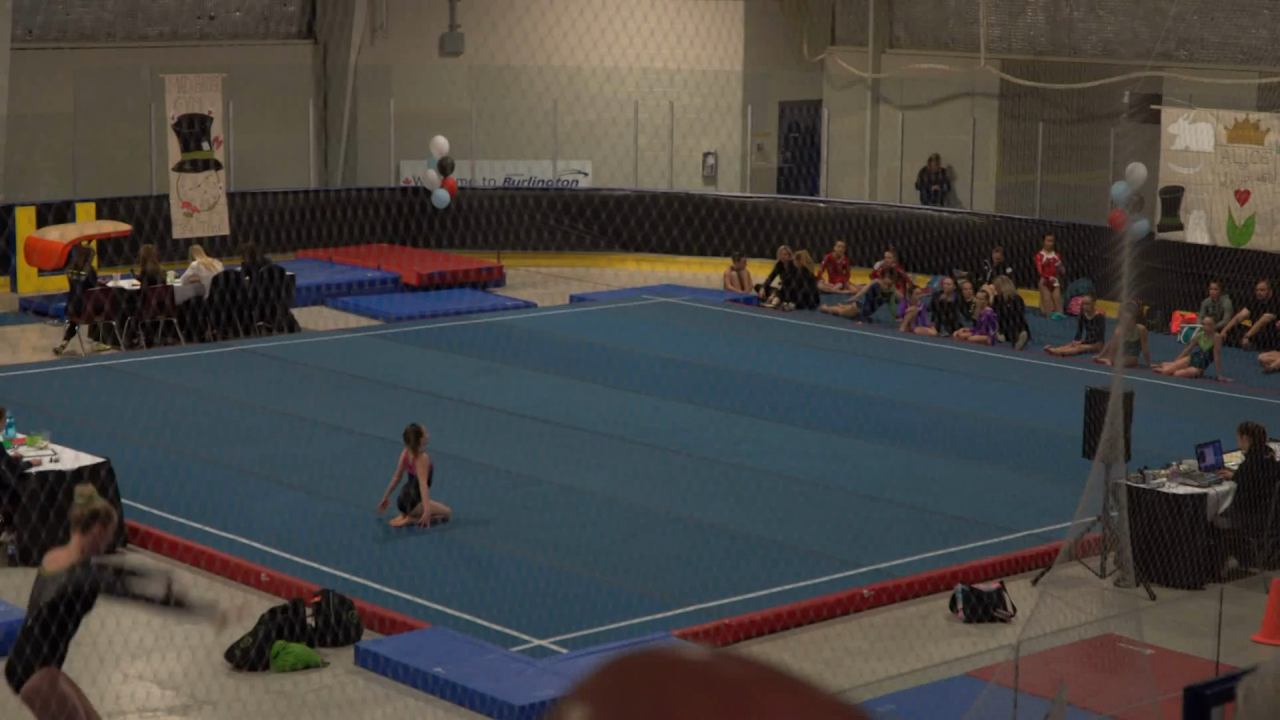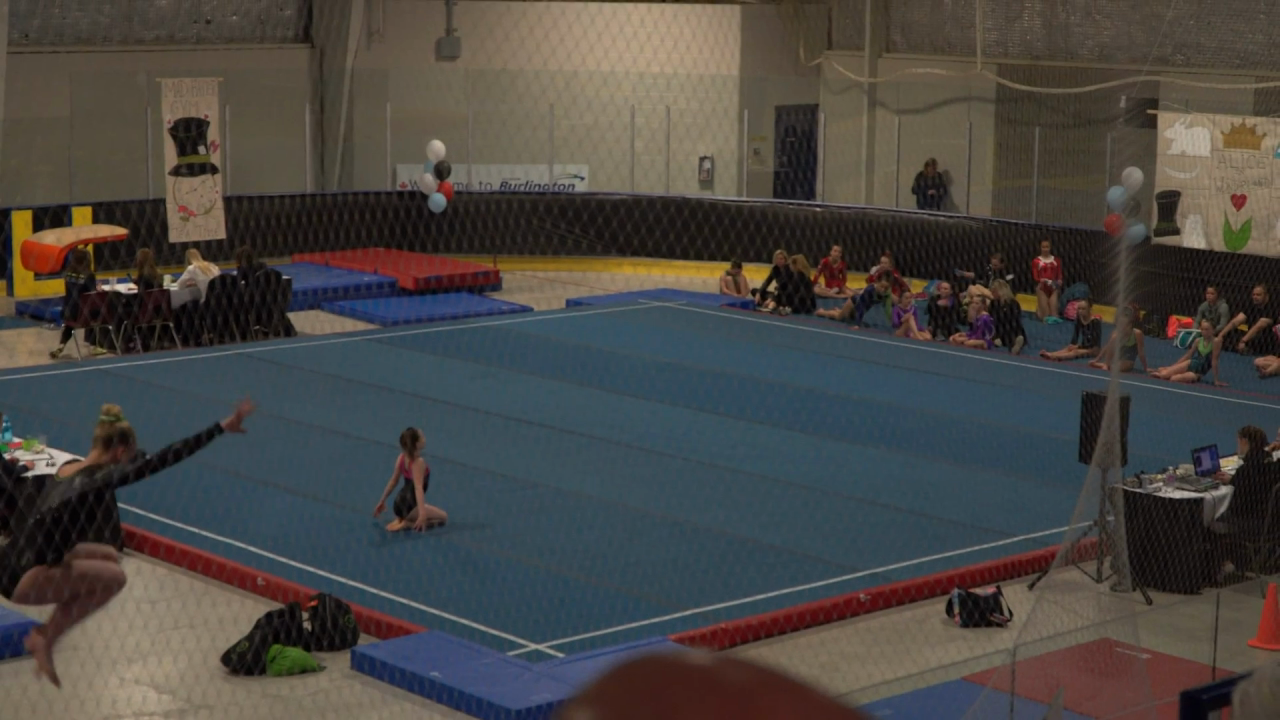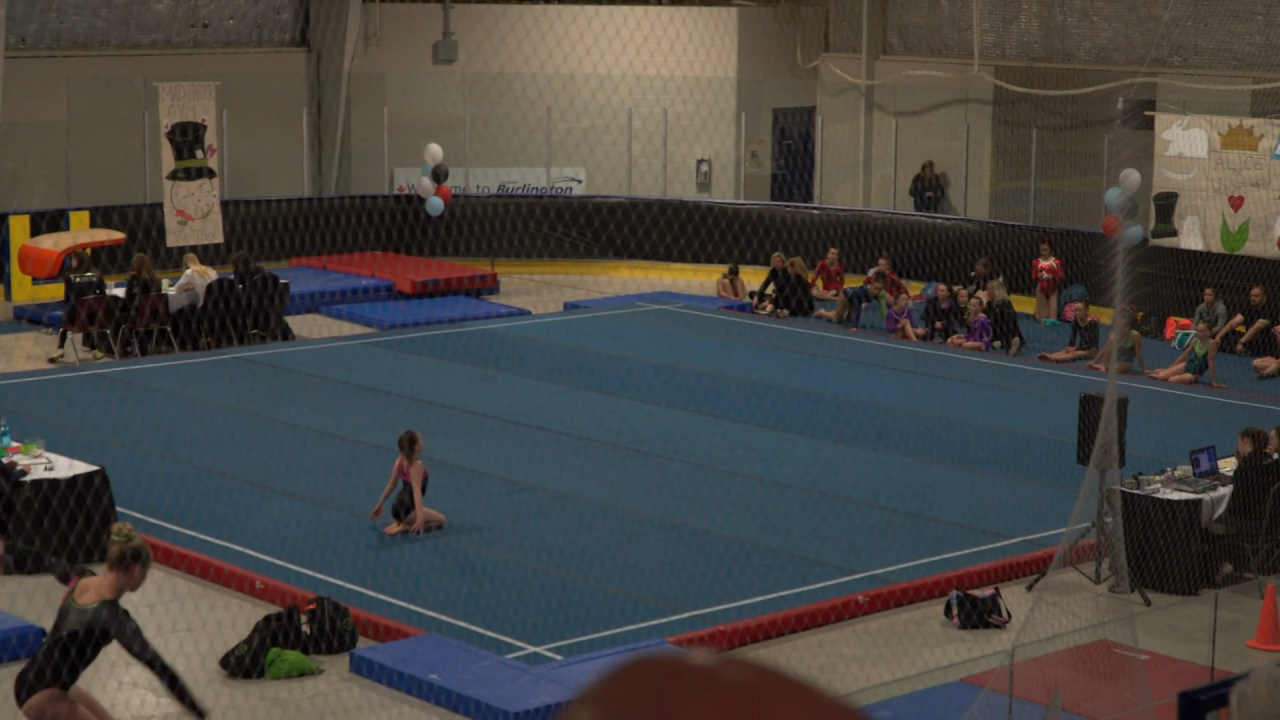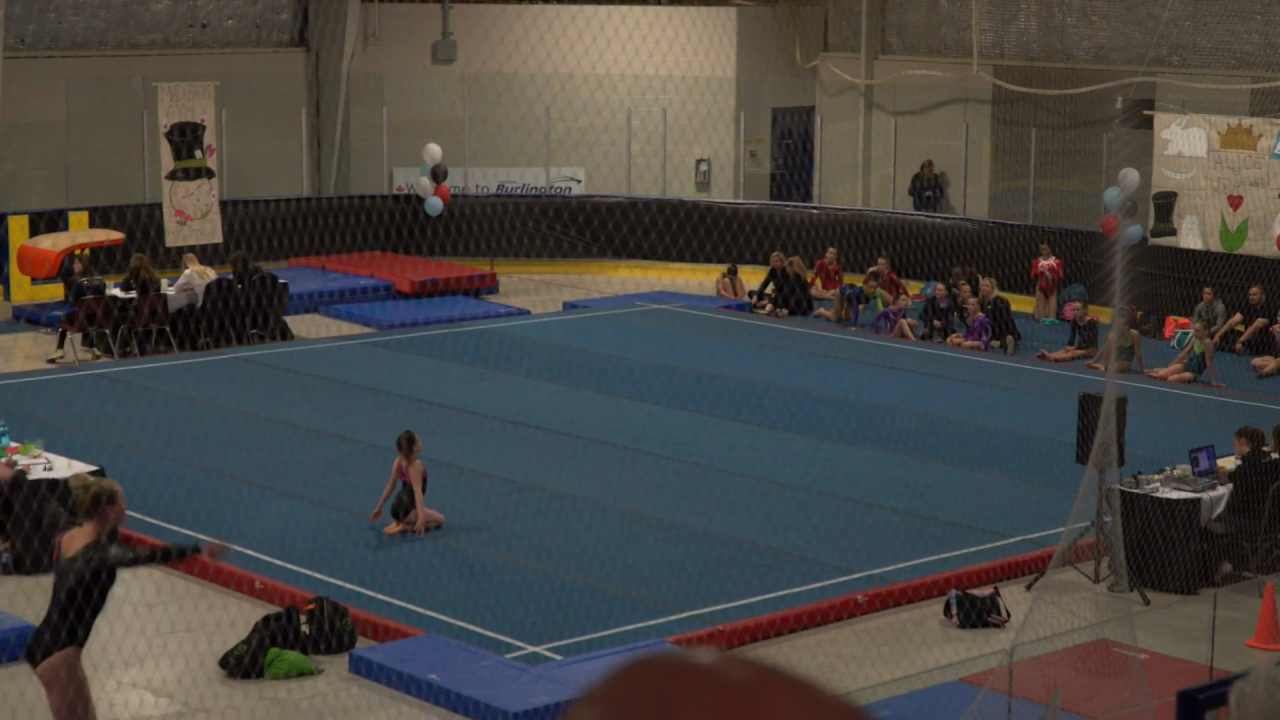
dt=0.4s
person 1, frame 1
left shoulder: (54, 557)
right shoulder: (83, 575)
left elbow: (113, 571)
right elbow: (139, 595)
left wrist: (162, 578)
right wrist: (204, 610)
left hip: (24, 666)
right hip: (37, 673)
person 1, frame 2
left shoulder: (71, 469)
right shoulder: (99, 477)
right elbow: (162, 460)
right wrist: (222, 427)
right hip: (28, 576)
left knee: (109, 556)
right knee: (115, 578)
left ankle: (43, 636)
right ankle: (45, 636)
person 1, frame 3
left shoulder: (82, 583)
right shoulder: (113, 617)
left elbow: (56, 566)
right elbow: (158, 666)
left hip: (41, 684)
right hip: (44, 695)
person 1, frame 4
left shoulder: (69, 537)
right shoulder: (101, 554)
right elbow: (147, 555)
right wrist: (200, 549)
left hip: (45, 646)
right hip: (59, 654)
